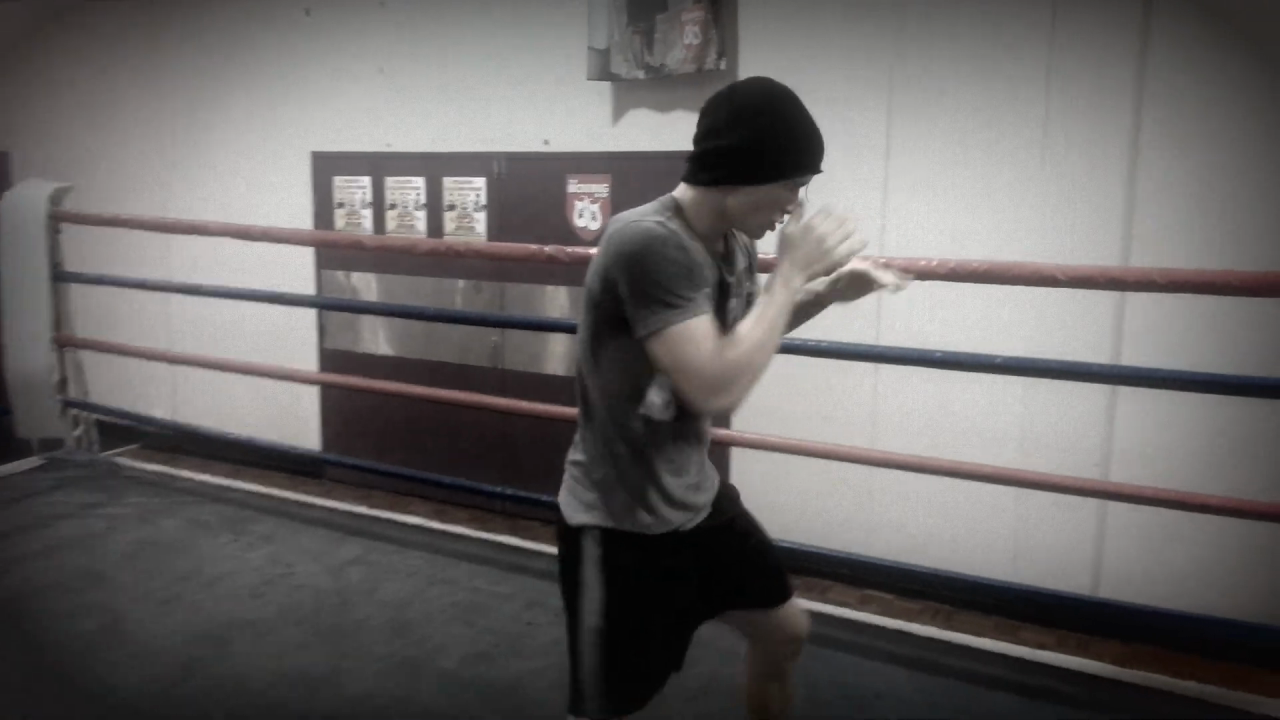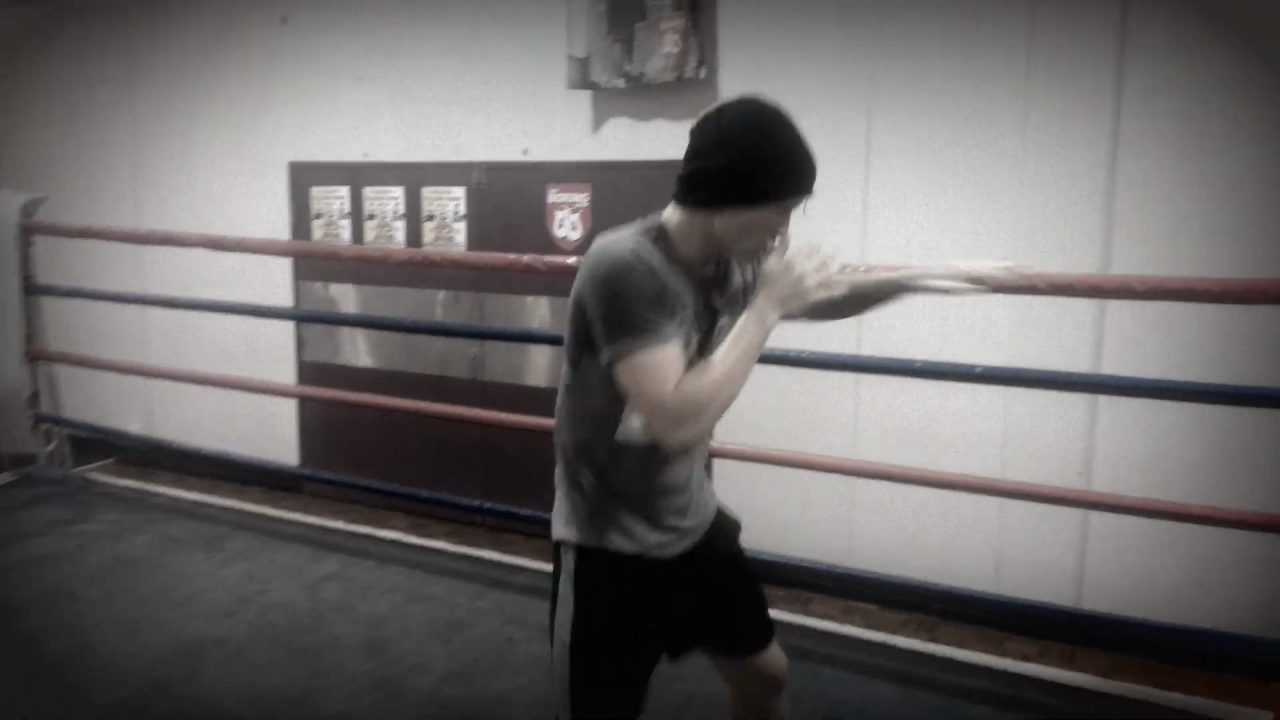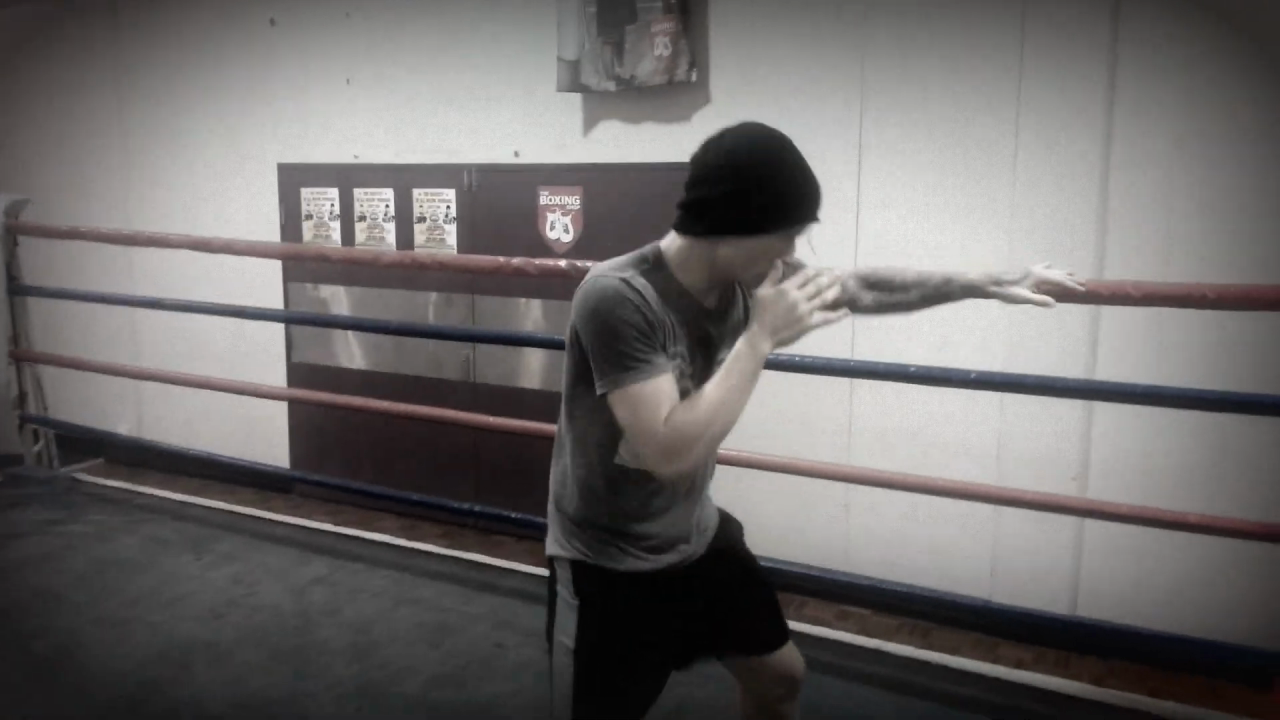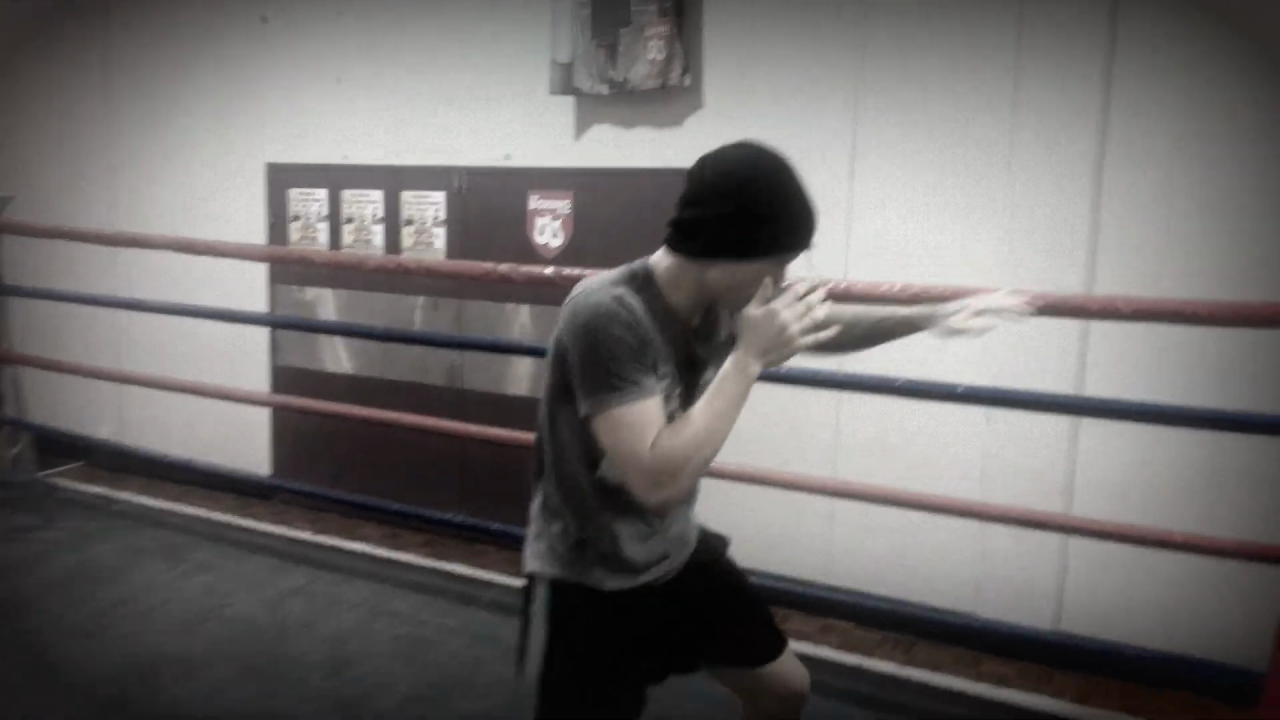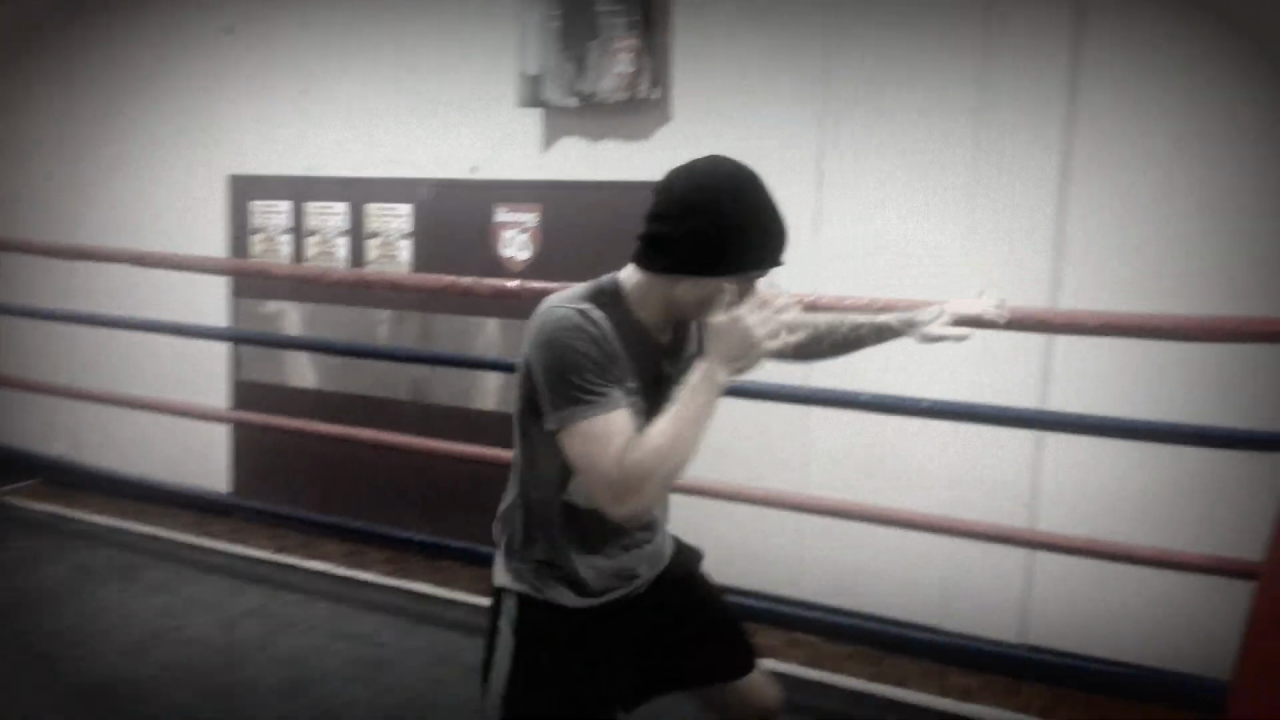
dt=0.1s
person 1, frame 1
left shoulder: (726, 237)
right shoulder: (649, 241)
left elbow: (754, 326)
right elbow: (718, 389)
left wrist: (831, 288)
right wrist: (792, 271)
left hip: (694, 495)
right hip: (619, 513)
left knee: (783, 631)
person 1, frame 2
left shoulder: (733, 260)
right shoulder: (621, 267)
left elbow: (813, 308)
right elbow: (676, 422)
left wrist: (916, 279)
right wrist: (765, 306)
left hip: (692, 524)
right hip: (610, 546)
person 1, frame 3
left shoulder: (739, 279)
right shoulder: (617, 297)
left elbow: (862, 290)
right elbow: (672, 452)
left wrist: (989, 281)
right wrist: (762, 334)
left hip: (695, 537)
right hip: (606, 563)
person 1, frame 4
left shoulder: (729, 297)
right shoulder: (603, 315)
left elbow: (821, 331)
right elbow: (656, 475)
left wrist: (935, 316)
right wrist: (749, 356)
left hip: (676, 553)
right hip: (583, 579)
person 1, frame 5
left shoulder: (700, 310)
right shoulder: (570, 330)
left elbow: (797, 336)
right elbow: (624, 493)
left wrist: (910, 321)
right wrist: (715, 364)
left hip: (647, 568)
right hip: (550, 597)
